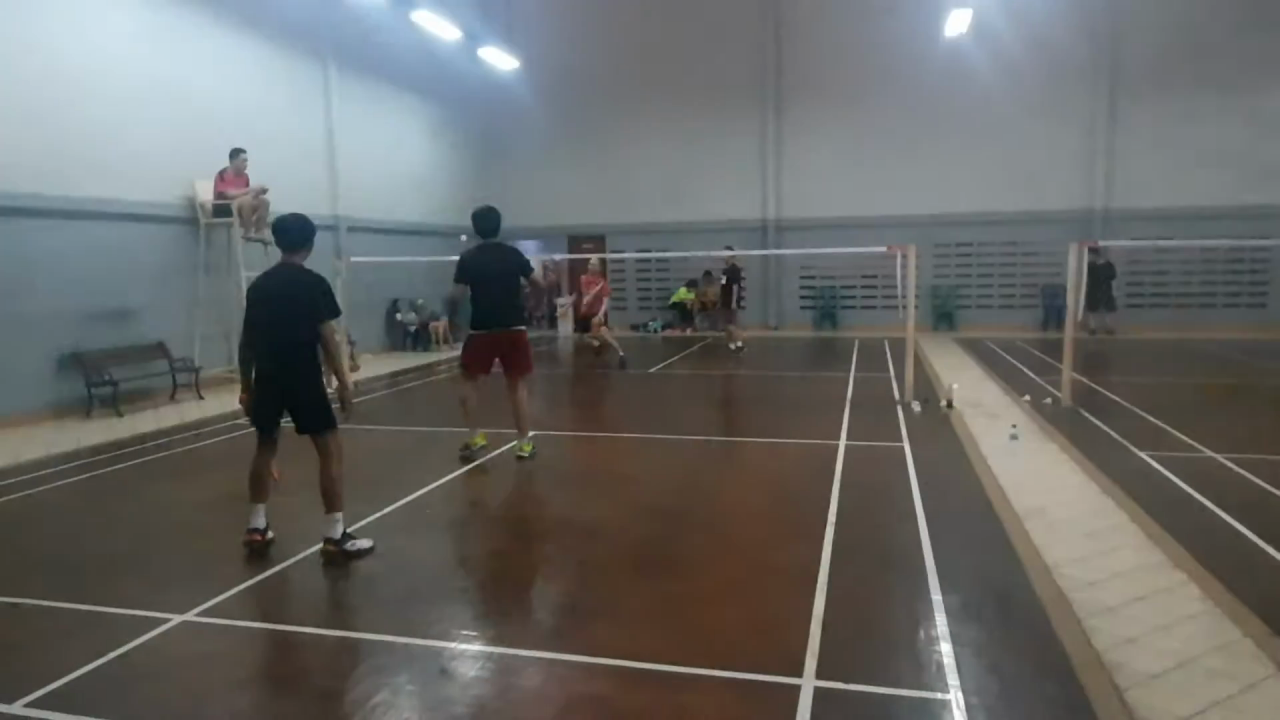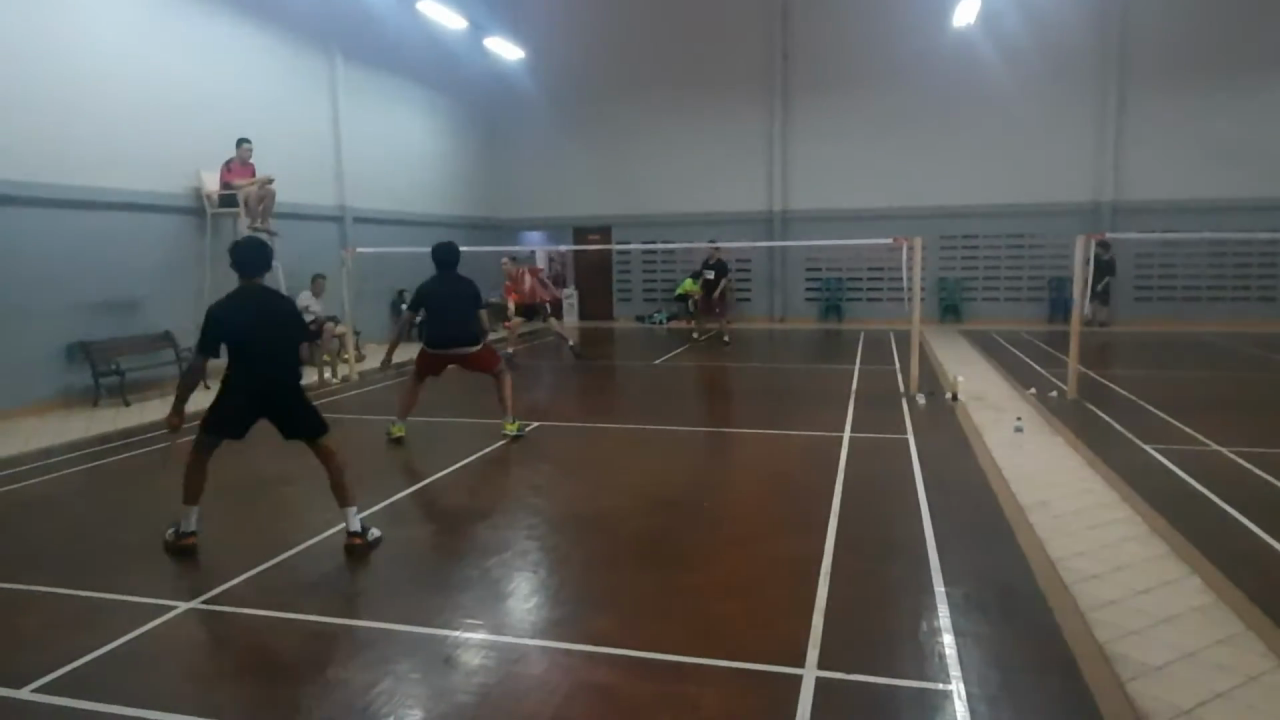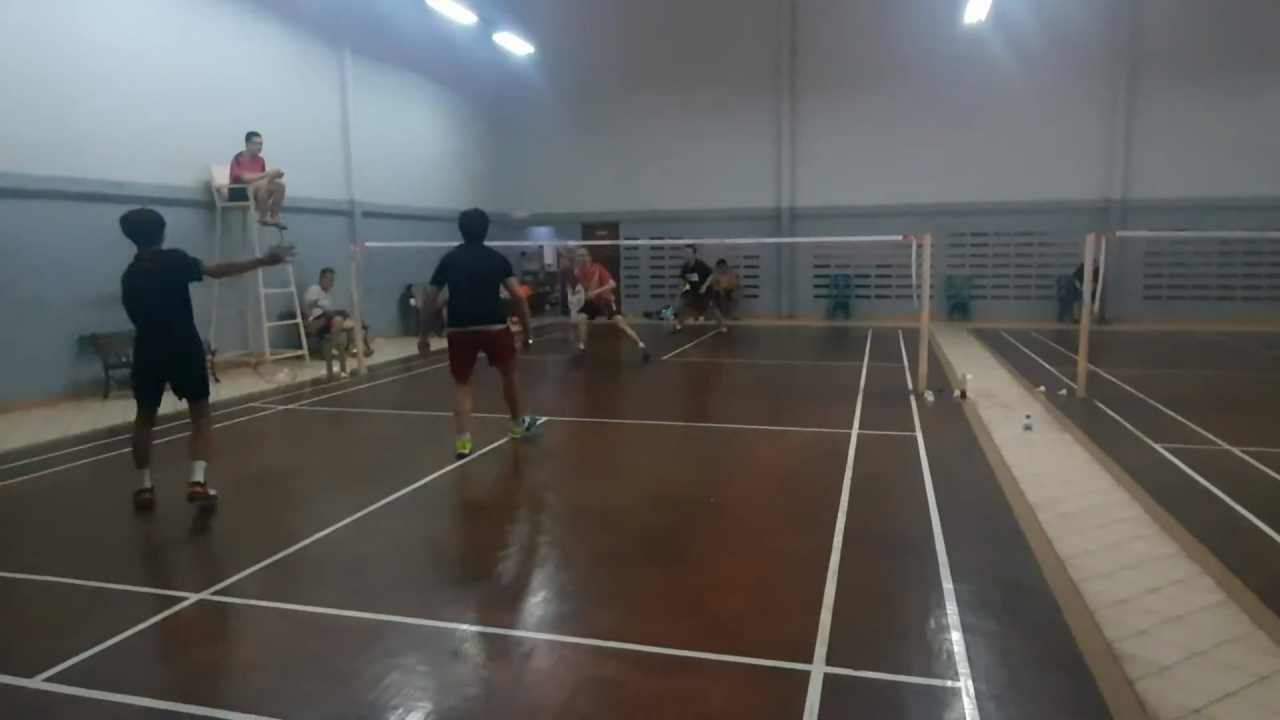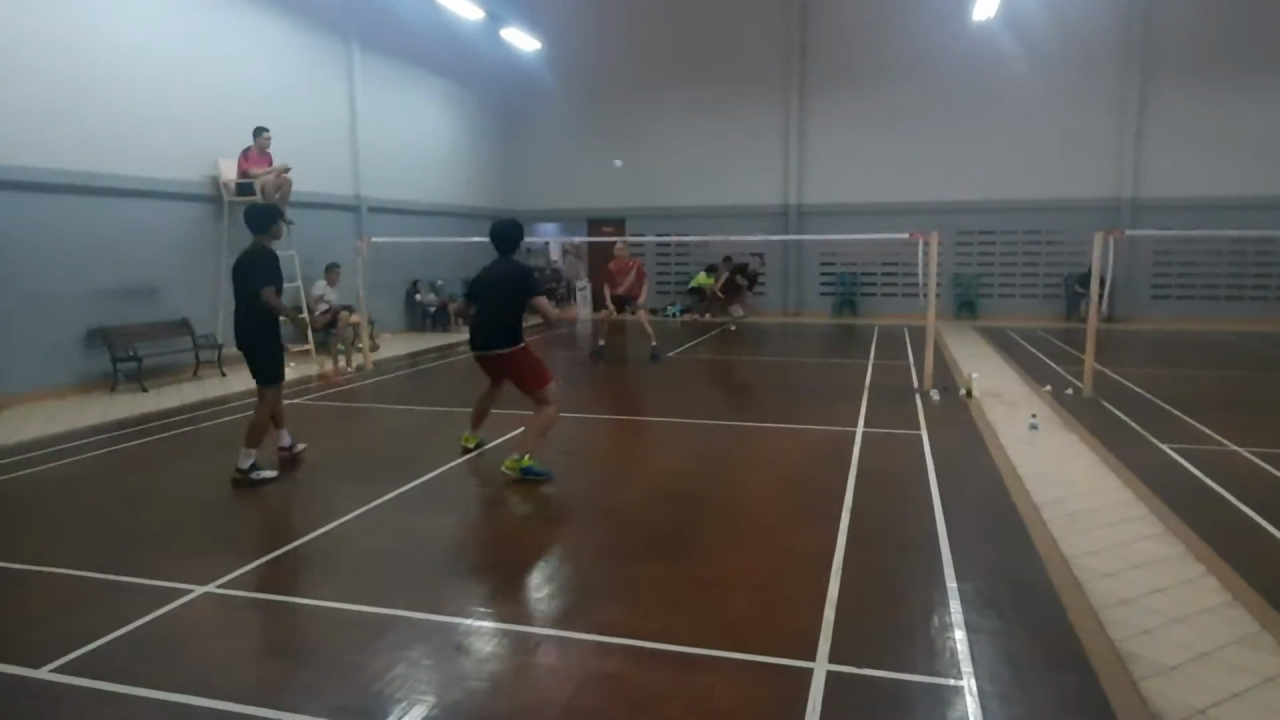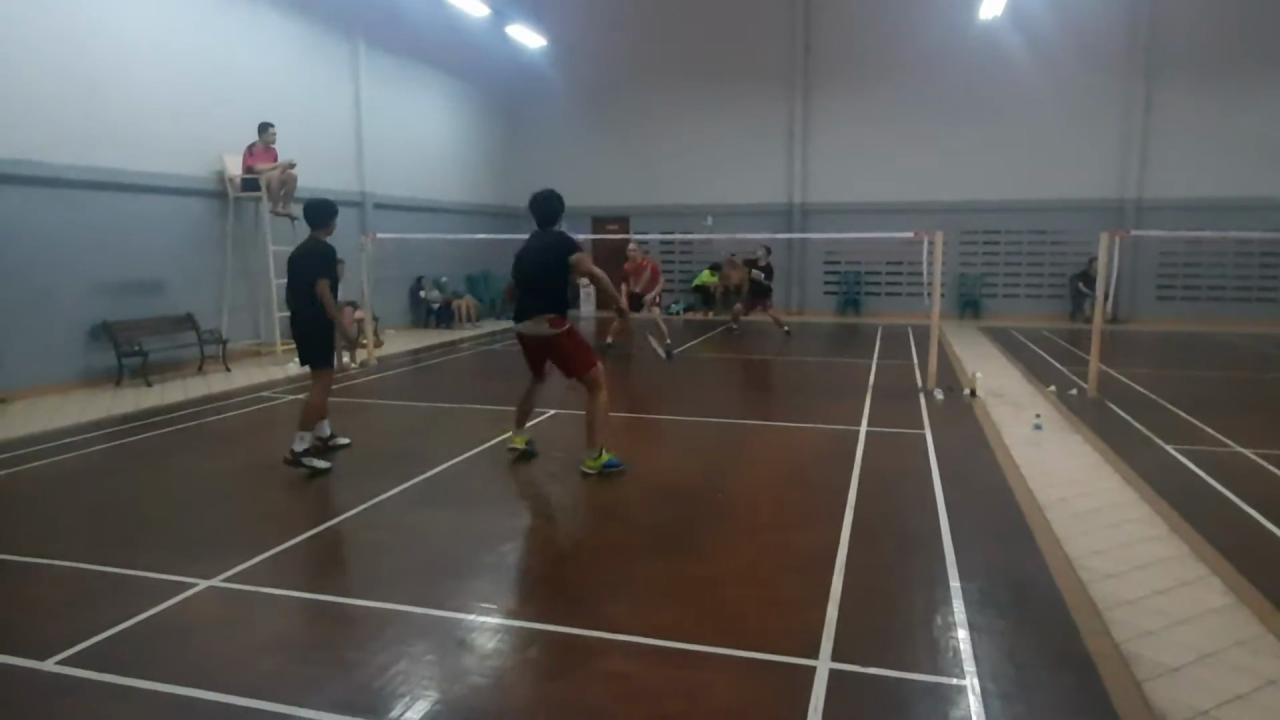
dt=0.7s
person 1, frame 1
left shoulder: (258, 285)
right shoulder: (314, 284)
left elbow: (246, 342)
right elbow: (327, 338)
left wrist: (246, 386)
right wrist: (344, 383)
left hip: (266, 381)
right hip: (303, 379)
left knee: (265, 449)
right knee: (330, 453)
left ankle: (256, 527)
right ankle: (335, 536)
person 1, frame 2
left shoulder: (221, 310)
right shoulder: (285, 305)
left elbow: (198, 364)
right elbow: (302, 354)
left wrist: (177, 409)
left hip: (239, 391)
right hip: (284, 389)
left knee: (200, 452)
right knee: (329, 455)
left ankle: (186, 530)
right ankle: (355, 530)
person 1, frame 3
left shoulder: (129, 277)
right shoulder: (172, 259)
right elbow: (214, 271)
right wrist: (264, 261)
left hip: (147, 356)
right hip: (186, 350)
left knee: (145, 419)
right knee: (201, 416)
left ankle: (144, 488)
right ankle: (198, 481)
person 1, frame 4
left shoulder: (243, 259)
right shoulder: (267, 256)
right elbow: (269, 298)
right wrist: (296, 316)
left hip: (246, 333)
right hip: (262, 335)
left knee: (269, 389)
right knee: (270, 396)
left ankle: (286, 444)
right ankle: (245, 467)
person 1, frame 5
left shoulder: (298, 252)
right shoulder: (325, 250)
left elbow: (290, 292)
right elbow: (323, 289)
right wrist: (340, 324)
left hip: (301, 322)
right hip: (317, 324)
left knee: (321, 380)
right knee: (321, 384)
left ankle: (323, 435)
right ankle: (299, 448)
person 2, frame 1
left shoulder: (468, 258)
right shoulder: (514, 254)
left elbow: (457, 296)
right elbow: (538, 284)
left hip: (481, 331)
right hip: (514, 328)
left knee: (468, 381)
right knee: (517, 385)
left ankle: (475, 436)
right ankle: (524, 443)
person 2, frame 2
left shoulder: (425, 288)
right shoulder: (470, 285)
left elbow: (404, 323)
right elbow: (485, 326)
left wrist: (389, 353)
right wrist: (478, 347)
left hip: (435, 348)
right hip: (470, 346)
left knee: (415, 379)
right knee: (501, 372)
left ankle: (398, 426)
right ankle: (509, 423)
person 2, frame 3
left shoulder: (449, 259)
right shoulder: (496, 258)
left elbow: (430, 299)
right elbow: (518, 296)
left wrist: (423, 334)
right wrist: (528, 331)
left hip: (459, 328)
right hip: (494, 326)
left knee: (462, 382)
right knee: (509, 372)
left ankle: (463, 440)
right ankle: (518, 424)
person 2, frame 4
left shoulder: (482, 275)
right shoulder: (521, 273)
left elbow: (462, 309)
right elbow: (547, 314)
right wrist: (567, 314)
left hip: (480, 348)
right hip: (508, 347)
left knee: (496, 383)
right knee: (549, 403)
left ankle: (471, 437)
right ankle: (518, 461)
person 2, frame 5
left shoulder: (525, 249)
right shoulder: (560, 241)
left elbow: (510, 293)
right elbow: (592, 272)
right wrist: (618, 302)
left hip: (525, 328)
right hip: (552, 326)
left knee: (537, 379)
right knee: (597, 385)
left ankle: (519, 437)
right ankle: (595, 456)
